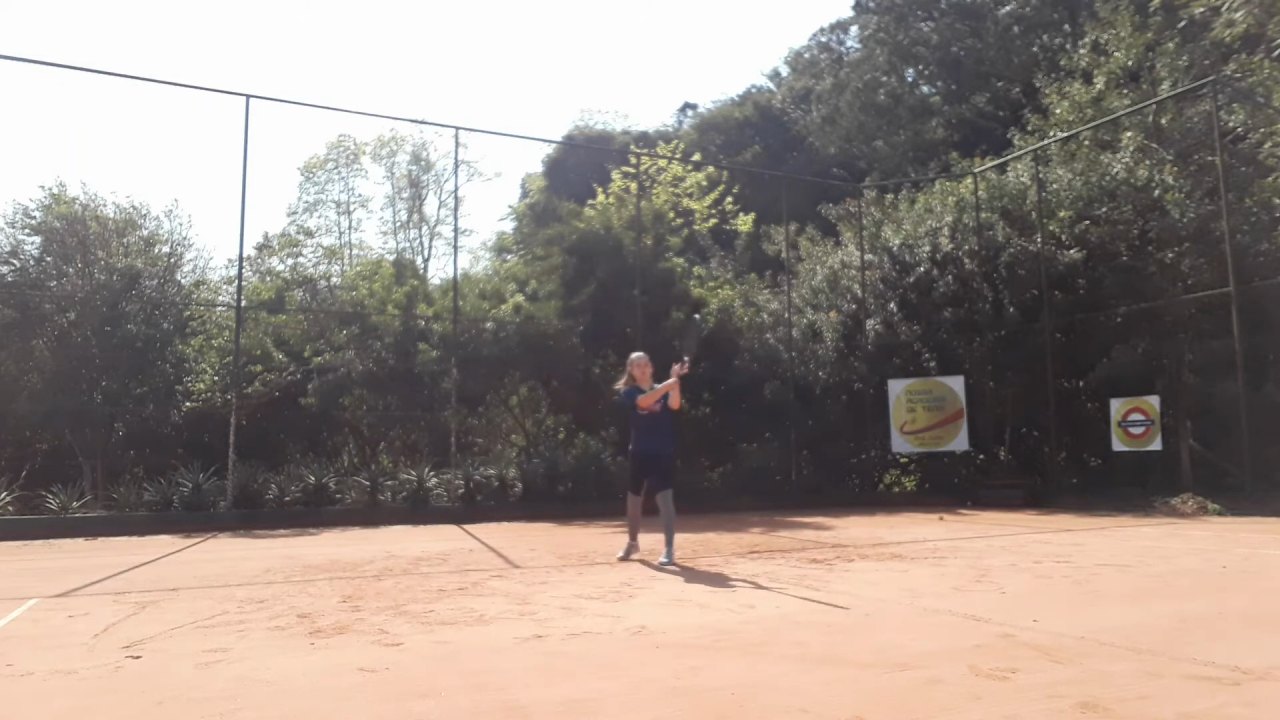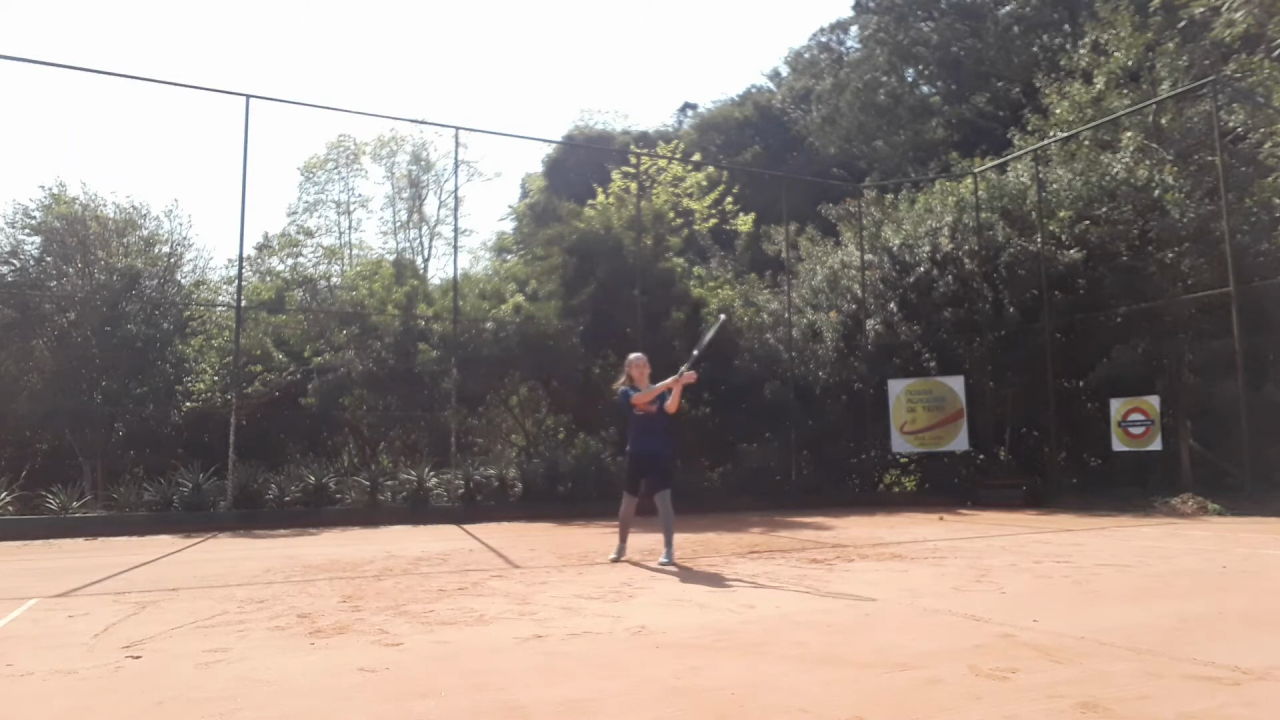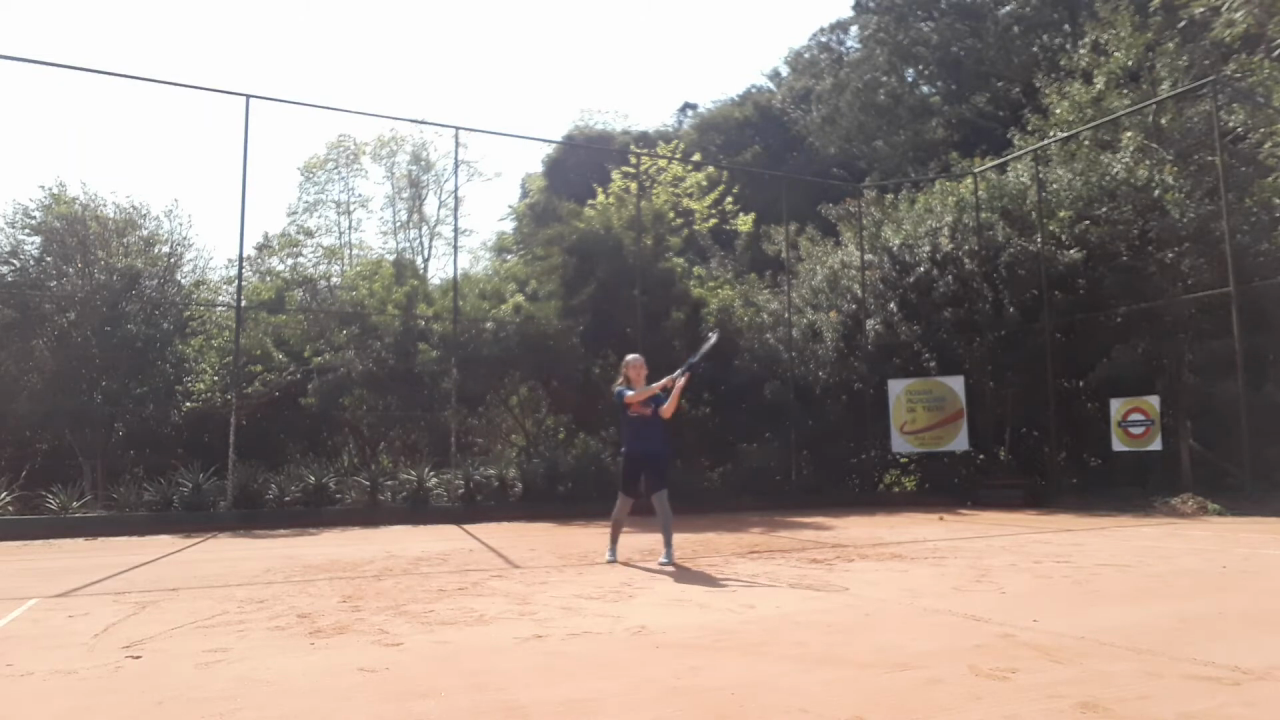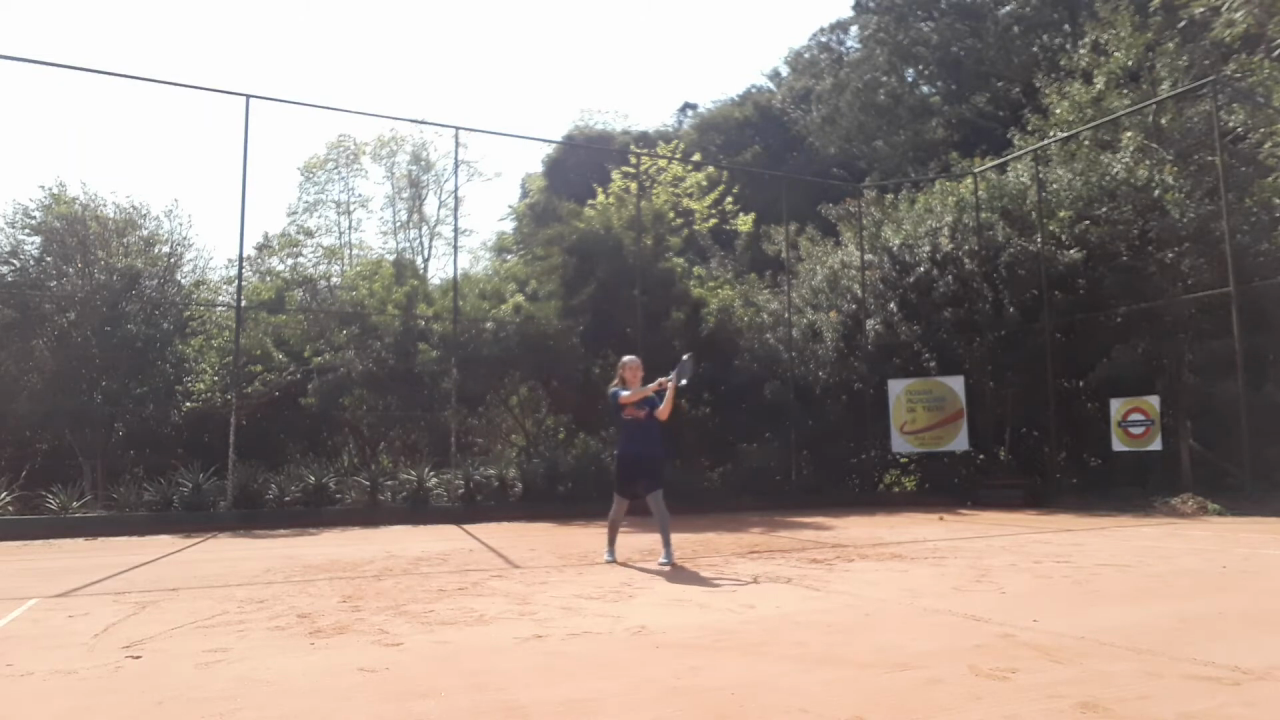
dt=0.1s
person 1, frame 1
left shoulder: (664, 391)
right shoulder: (629, 391)
left elbow: (675, 404)
right elbow: (645, 399)
left wrist: (676, 380)
right wrist: (670, 383)
left hip: (662, 453)
right hip: (639, 453)
left knee: (665, 500)
right knee: (633, 501)
left ankle: (669, 550)
right ankle: (632, 542)
person 1, frame 2
left shoulder: (661, 392)
right shoulder: (625, 392)
left elbow: (670, 408)
right elbow: (642, 398)
left wrist: (678, 384)
right wrist: (667, 383)
left hip: (660, 453)
right hip: (637, 453)
left knee: (663, 501)
right knee: (628, 502)
left ankle: (669, 550)
right ankle: (622, 545)
person 1, frame 3
left shoulder: (656, 395)
right shoulder: (621, 392)
left elbow: (666, 413)
right elbow: (634, 396)
left wrist: (678, 388)
right wrist: (660, 384)
left hip: (656, 454)
right hip: (632, 455)
left knee: (661, 501)
right knee: (623, 503)
left ankle: (669, 550)
right ankle: (612, 547)
person 1, frame 4
left shoulder: (651, 397)
right shoulder: (616, 394)
left elbow: (662, 415)
right elbow: (629, 397)
left wrist: (670, 390)
right wrist: (654, 386)
left hip: (650, 456)
right hip: (626, 457)
left knee: (657, 501)
right knee: (619, 505)
left ankle: (667, 550)
right ankle: (610, 548)
